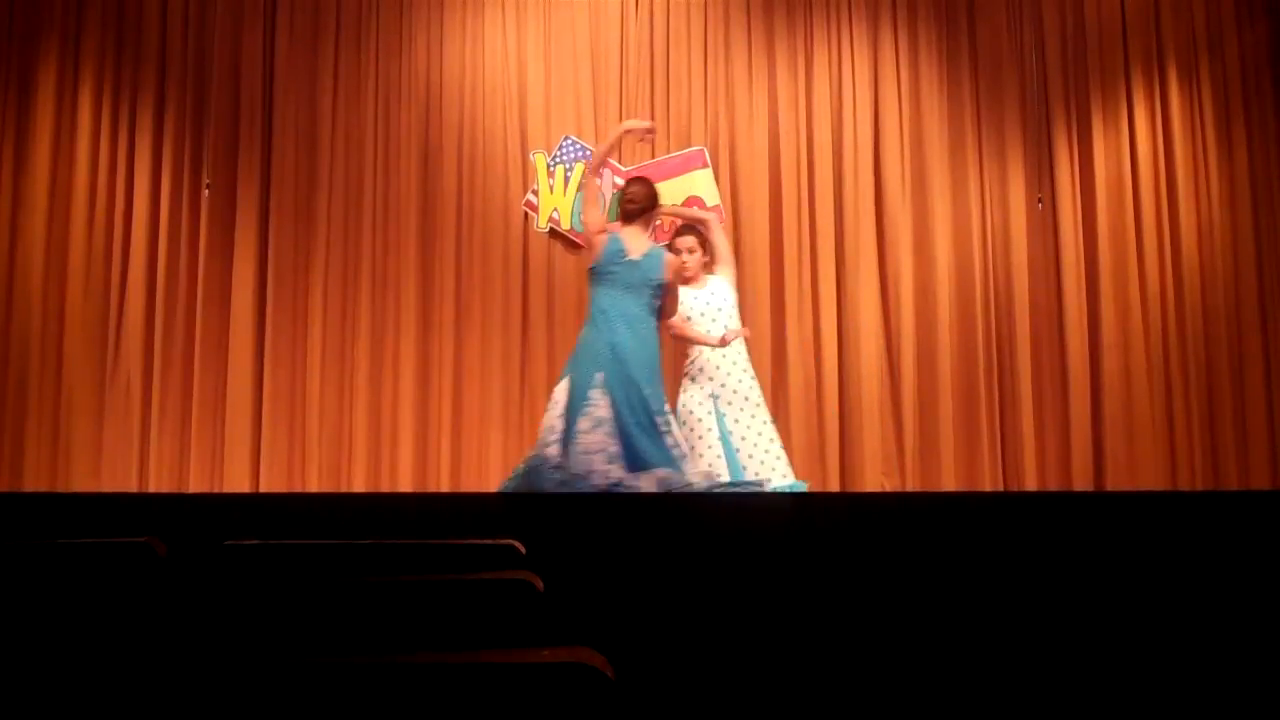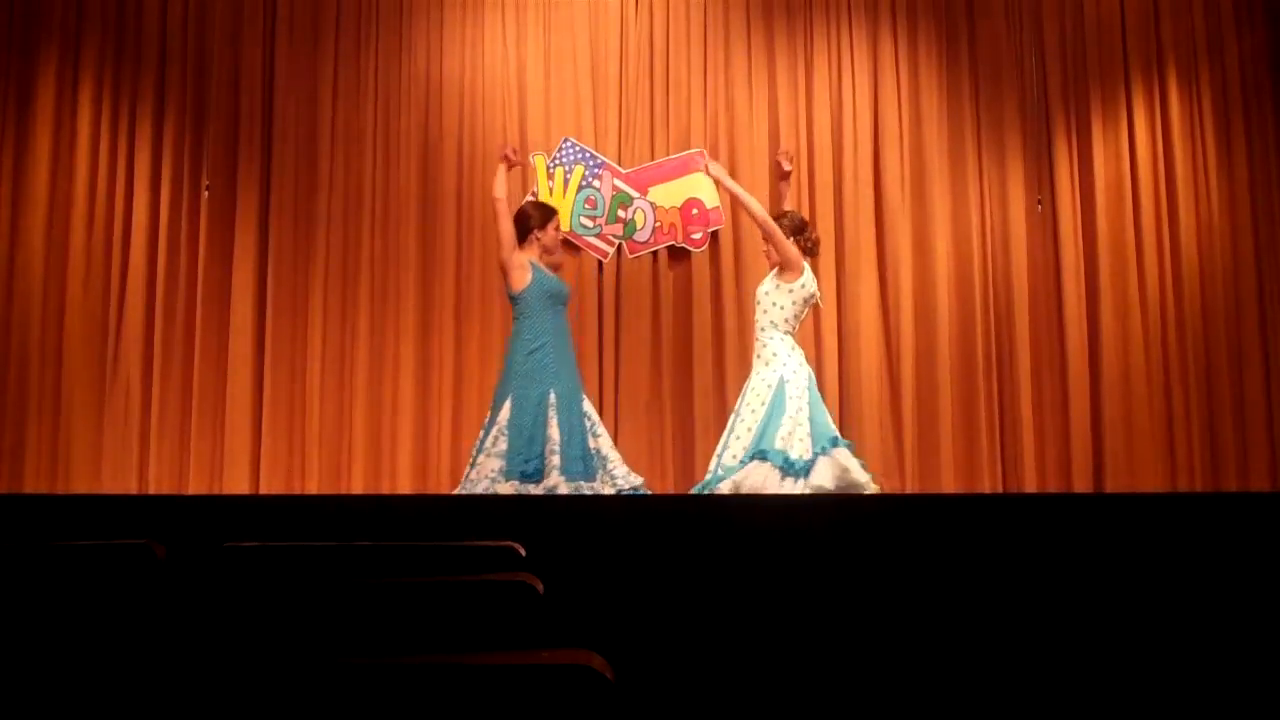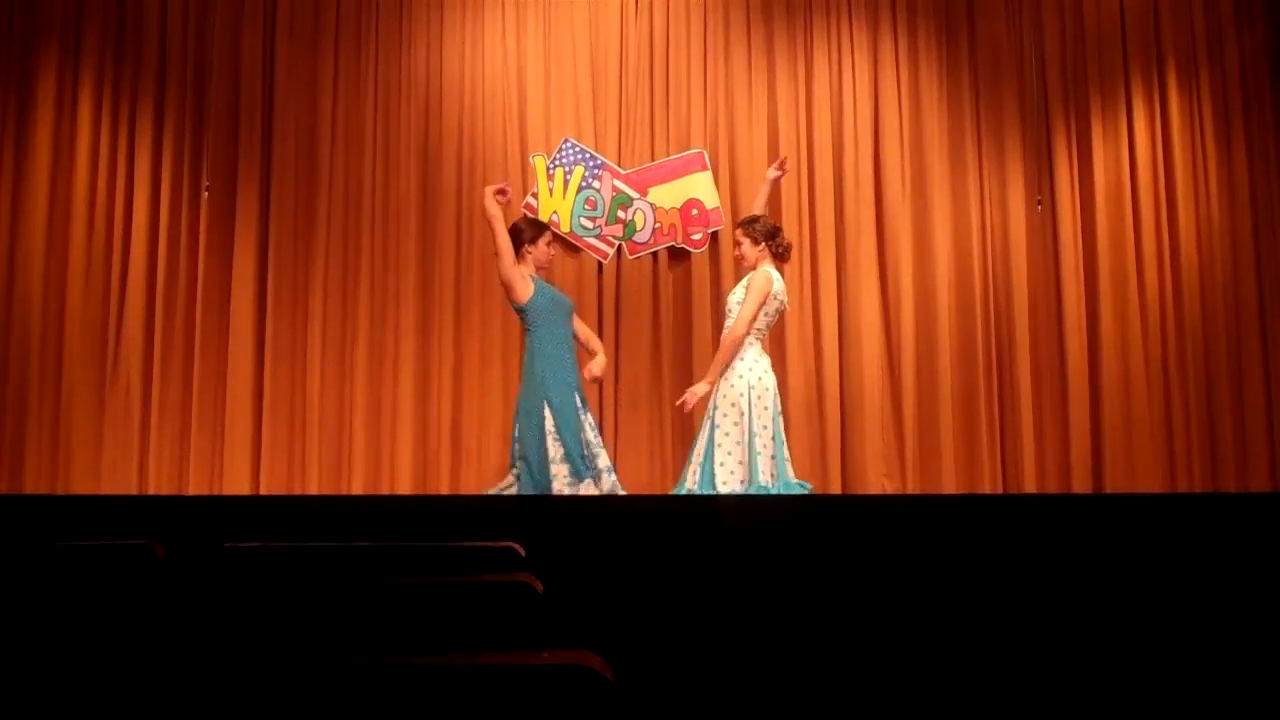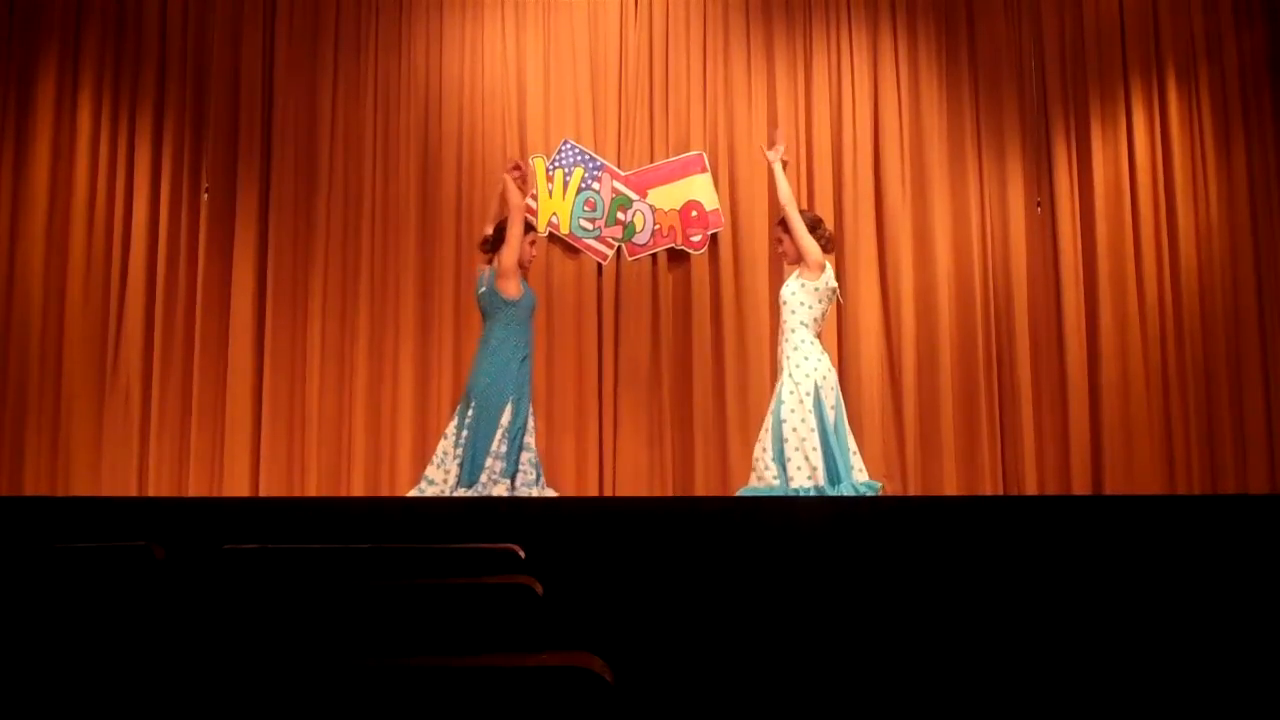
dt=1s
person 1, frame 1
left shoulder: (601, 243)
right shoulder: (667, 263)
left elbow: (590, 176)
right elbow: (666, 315)
left wrist: (621, 133)
left hip: (594, 353)
right hip: (637, 358)
right knee: (650, 446)
person 1, frame 2
left shoulder: (542, 269)
right shoulder: (515, 264)
right elbow: (499, 200)
right wrist: (504, 168)
left hip: (557, 379)
right hip: (529, 377)
left knee: (560, 460)
right knee: (523, 459)
person 1, frame 3
left shoulder: (546, 290)
right shoulder: (516, 280)
left elbow: (583, 332)
right elbow: (494, 218)
left wrist: (599, 356)
right wrist: (491, 196)
left hip: (565, 389)
right hip: (545, 389)
left knee: (577, 468)
right knee: (559, 471)
person 1, frame 4
left shoulder: (486, 275)
right shoulder: (504, 275)
left elbow: (494, 230)
right elbow: (516, 213)
left wrist: (511, 184)
right wrist: (510, 182)
left hip: (491, 384)
right hip: (501, 386)
left knee: (482, 468)
right knee: (490, 470)
person 2, frame 1
left shoulder: (722, 281)
right shoulder: (675, 294)
left elbow: (712, 218)
right elbow: (675, 327)
left wrist: (680, 213)
right wrist: (712, 339)
left hip: (740, 385)
right hip: (699, 388)
left knee: (755, 458)
right knee: (709, 468)
person 2, frame 2
left shoulder: (794, 267)
right shoulder: (794, 271)
left elbow: (764, 219)
right elbow: (784, 224)
left wrist: (723, 178)
right wrist: (784, 182)
left hip: (780, 369)
right hip: (774, 369)
left knee: (766, 450)
person 2, frame 3
left shoulder: (763, 277)
right shoulder: (766, 275)
left elbow: (738, 333)
right elbow: (755, 224)
left wrist: (707, 382)
right wrist: (768, 183)
left hip: (742, 374)
right hip: (744, 373)
left knee: (740, 461)
right knee: (746, 461)
person 2, frame 4
left shoulder: (816, 264)
right shoulder: (808, 271)
left elbow: (790, 209)
right elbow: (789, 215)
left wrist: (774, 167)
right wrist: (776, 170)
left hip: (804, 372)
right hip: (803, 370)
left knee: (803, 462)
right knee: (809, 461)
